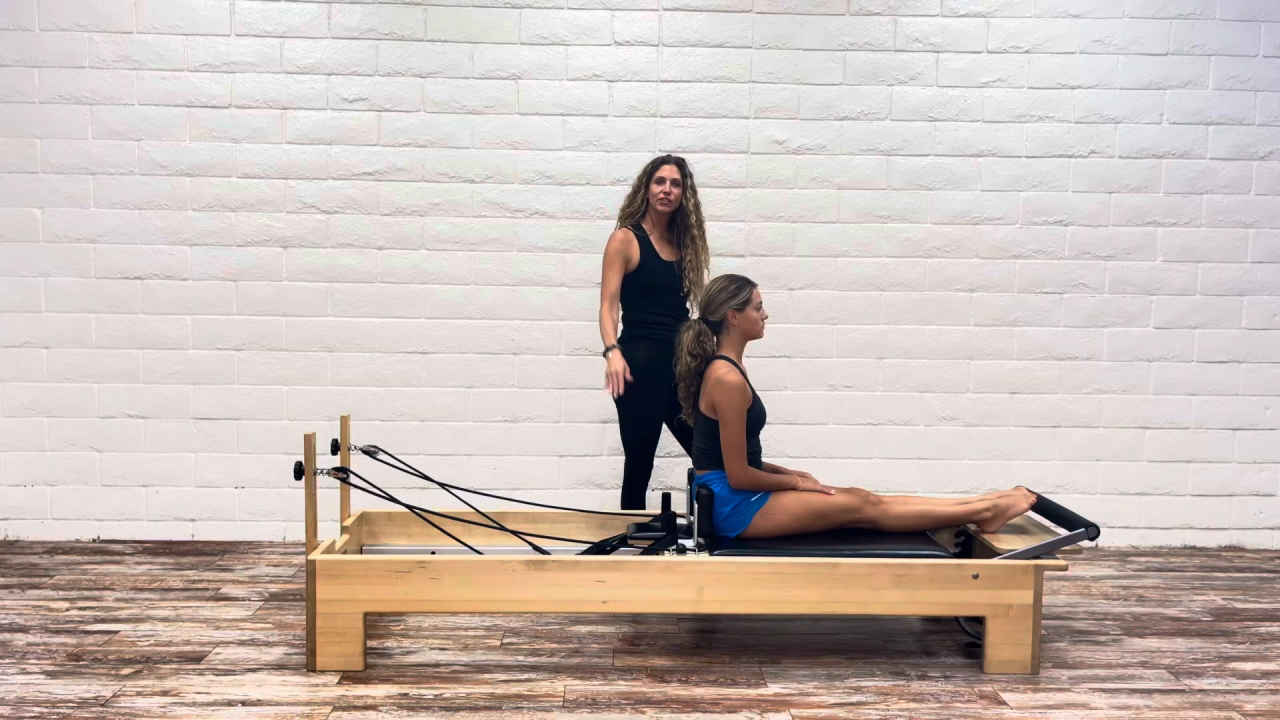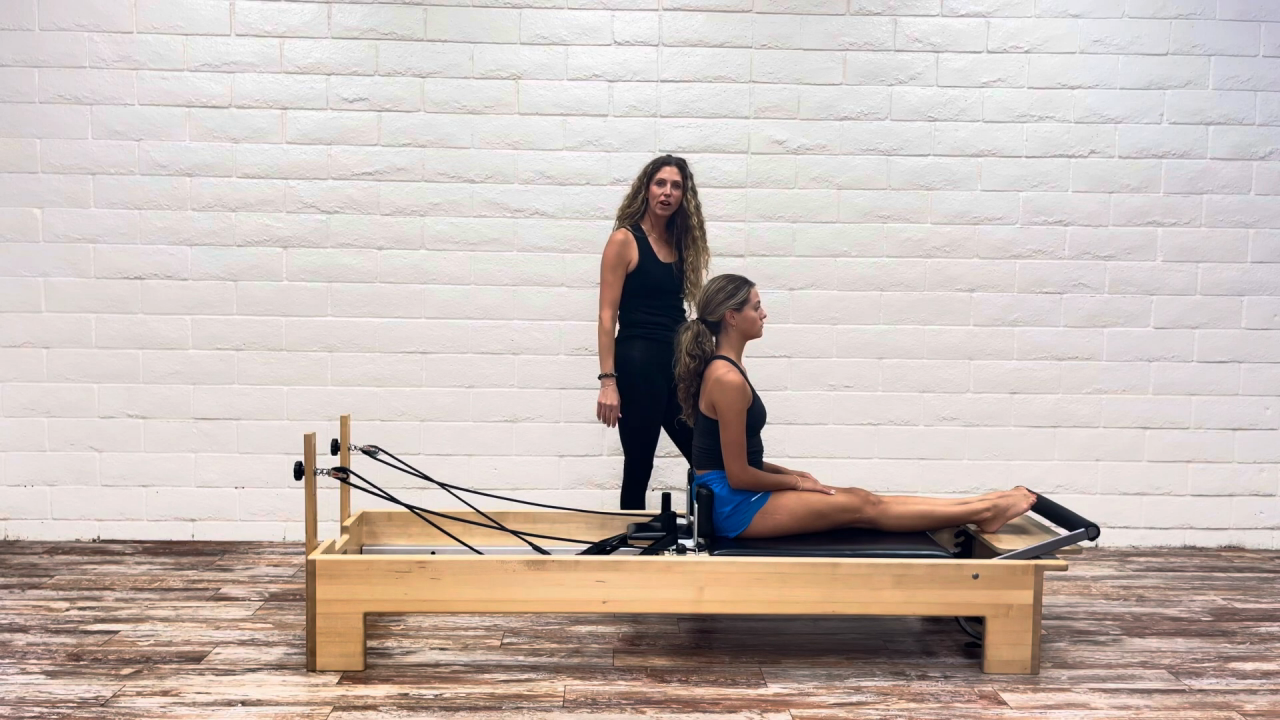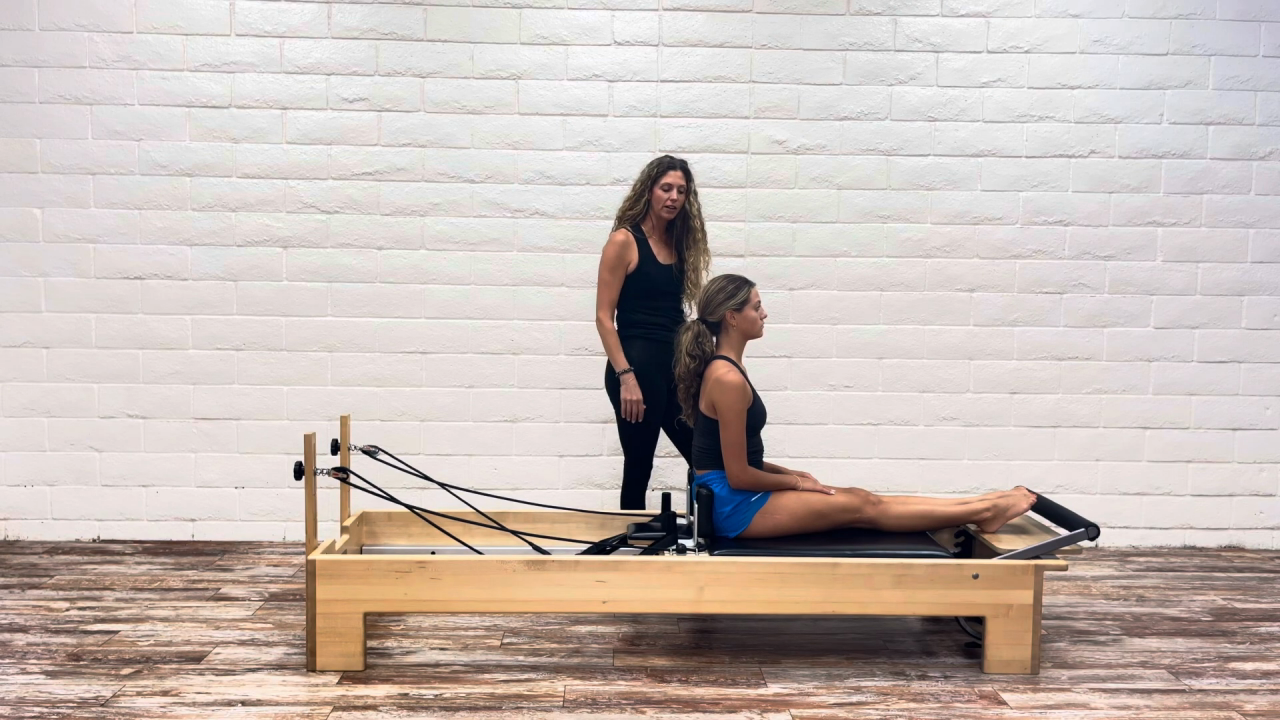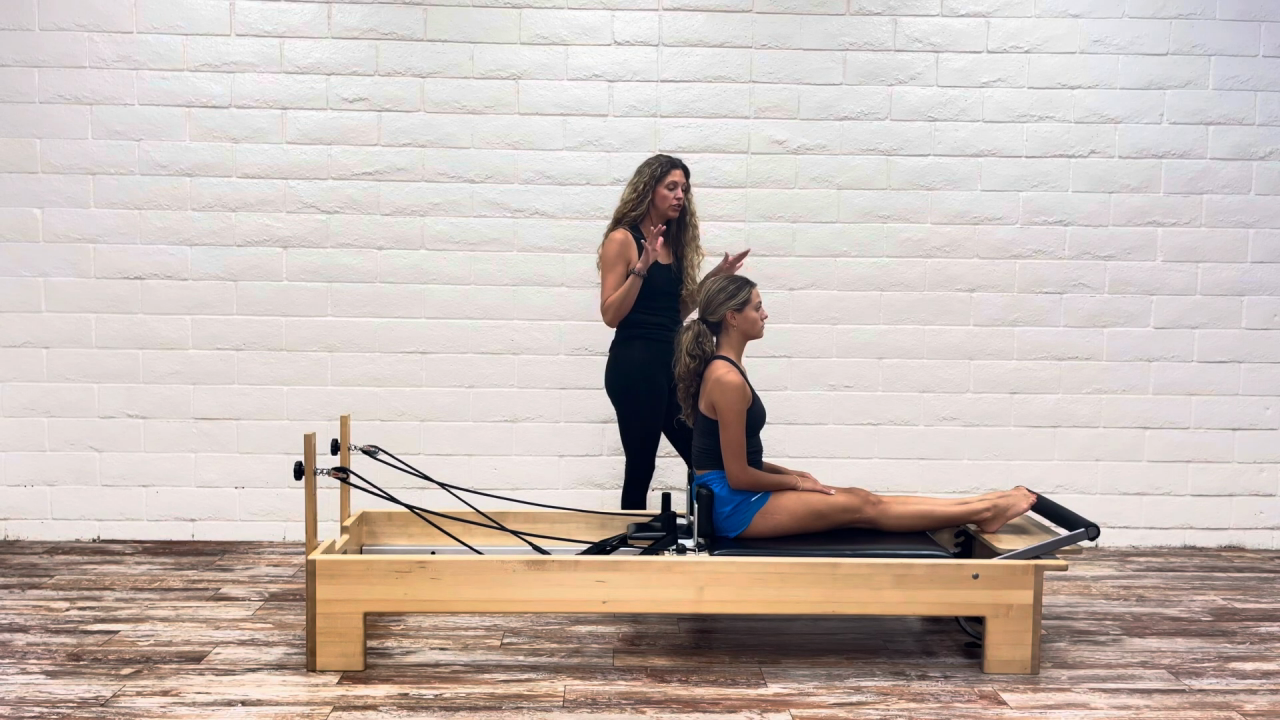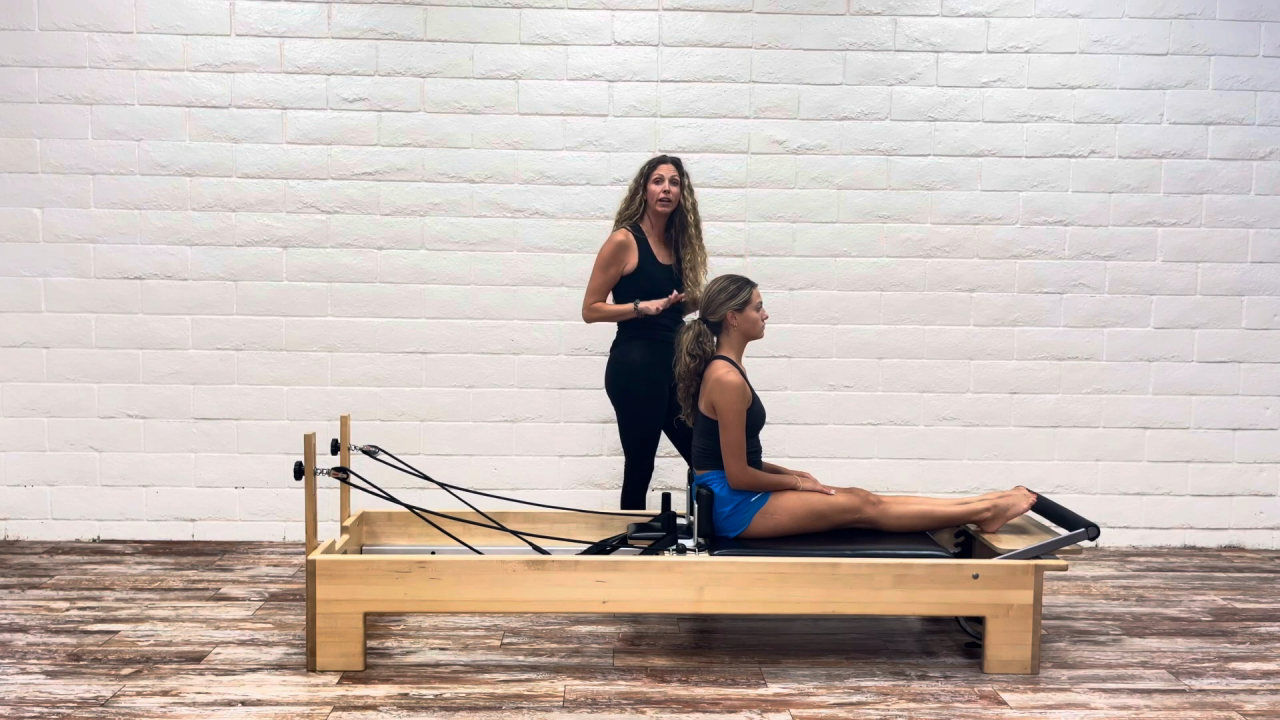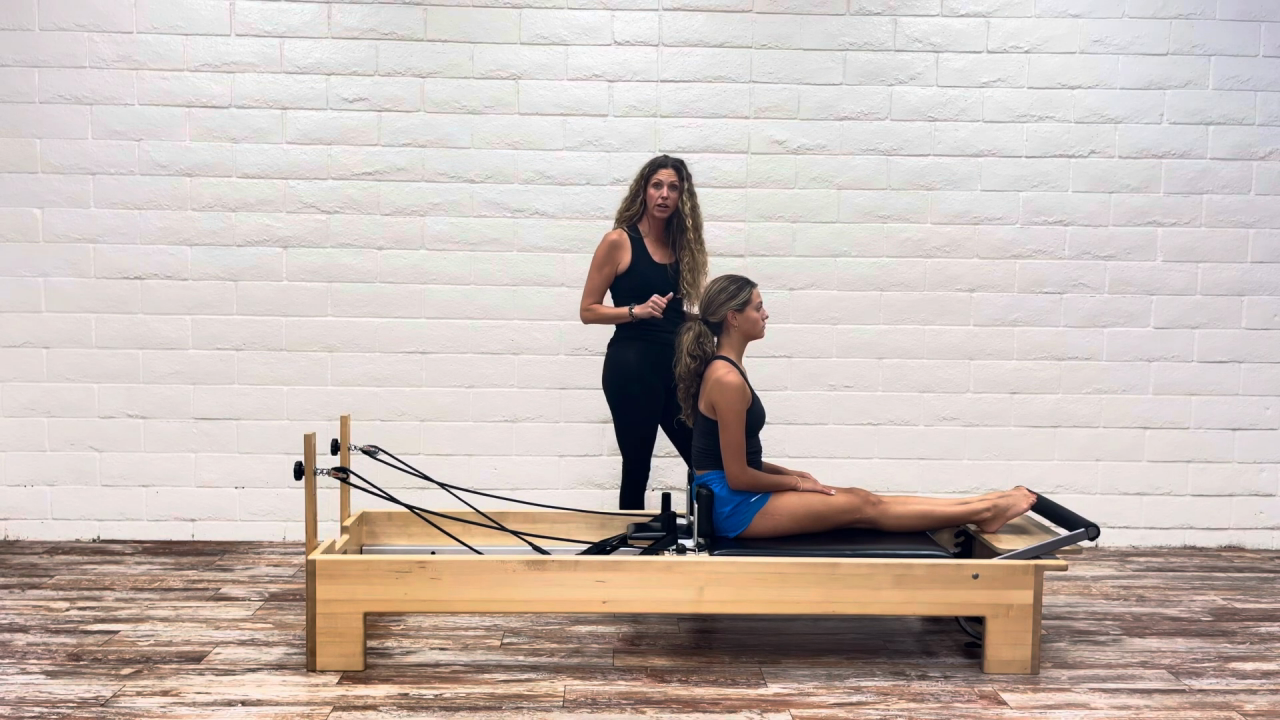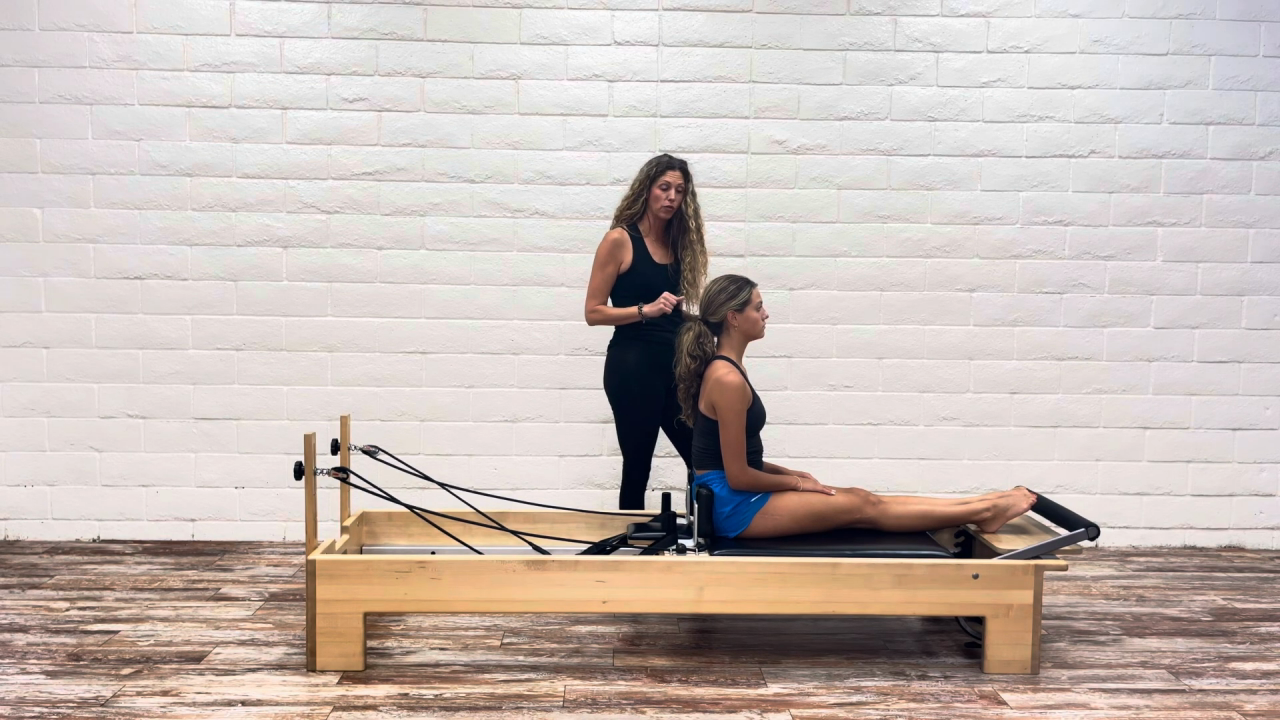
dt=0.5s
person 1, frame 1
left shoulder: (724, 369)
right shoulder: (728, 379)
right elbow: (739, 475)
left wrist: (788, 474)
right wrist: (795, 482)
left hip: (730, 493)
right hip: (732, 504)
left knee: (857, 496)
right knee: (862, 507)
left ankle: (980, 505)
right ankle: (982, 513)
person 1, frame 2
left shoulder: (723, 368)
right shoulder: (728, 379)
right elbow: (738, 475)
left wrist: (787, 474)
right wrist: (796, 483)
left hip: (732, 494)
right hip: (733, 504)
left knee: (858, 497)
right knee: (862, 507)
left ankle: (979, 505)
right ankle: (982, 513)
person 1, frame 3
left shoulder: (723, 368)
right shoulder: (728, 380)
right elbow: (738, 474)
left wrist: (787, 473)
right wrist: (795, 482)
left hip: (731, 494)
right hip: (733, 504)
left knee: (860, 497)
right knee: (862, 507)
left ankle: (979, 504)
right ankle: (983, 512)
person 1, frame 4
left shoulder: (723, 368)
right shoulder: (727, 380)
right elbow: (738, 475)
left wrist: (788, 473)
right wrist: (795, 482)
left hip: (731, 494)
right hip: (733, 504)
left knee: (858, 497)
right knee: (861, 506)
left ankle: (978, 506)
right ankle: (982, 513)
person 1, frame 5
left shoulder: (723, 368)
right shoulder: (728, 380)
right elbow: (738, 475)
left wrist: (787, 473)
right wrist: (795, 482)
left hip: (731, 494)
right hip: (733, 504)
left knee: (859, 497)
right knee: (861, 507)
left ankle: (979, 504)
right ankle: (982, 513)
person 1, frame 6
left shoulder: (724, 369)
right shoulder: (728, 380)
right elbow: (738, 476)
left wrist: (788, 474)
right wrist: (795, 483)
left hip: (731, 494)
right hip: (732, 504)
left knee: (857, 497)
right knee: (861, 507)
left ankle: (980, 506)
right ankle: (982, 513)
person 1, frame 7
left shoulder: (724, 368)
right shoulder: (728, 380)
right elbow: (738, 476)
left wrist: (788, 473)
right wrist: (795, 483)
left hip: (731, 494)
right hip: (732, 504)
left knee: (858, 496)
right knee: (861, 507)
left ankle: (979, 505)
right ankle: (982, 513)
person 2, frame 1
left shoulder: (683, 241)
right shoulder: (625, 239)
right elbow: (609, 305)
right wrist: (613, 352)
right hip: (640, 362)
right knee: (639, 466)
person 2, frame 2
left shoulder: (680, 241)
right shoulder: (624, 240)
right elbow: (607, 315)
right wrist: (608, 381)
left hip: (677, 361)
right hip: (638, 362)
right knee: (639, 466)
person 2, frame 3
left shoulder: (678, 242)
right shoulder: (624, 241)
right elbow: (604, 317)
right wrist: (625, 377)
left hip: (675, 363)
right hip: (637, 367)
right knee: (639, 467)
person 2, frame 4
left shoulder: (675, 240)
right shoulder: (622, 240)
right elbow: (611, 315)
left wrist: (716, 277)
right wrist: (643, 266)
left hip: (672, 362)
right hip: (634, 364)
right knee: (641, 466)
person 2, frame 5
left shoulder: (676, 241)
right shoulder: (624, 240)
right elbow: (590, 310)
left wrist: (695, 302)
right wrist: (645, 306)
left hip: (672, 362)
right hip: (635, 364)
right knee: (640, 467)
person 2, frame 6
left shoulder: (680, 243)
right shoulder: (618, 241)
right elbow: (588, 310)
right wrist: (638, 310)
left hip: (674, 363)
right hip: (632, 365)
right knee: (637, 467)
person 2, frame 7
left shoulder: (677, 242)
right shoulder: (619, 240)
right elbow: (593, 312)
right wrist: (646, 309)
left hip: (673, 363)
right hip: (632, 366)
right knee: (637, 467)
